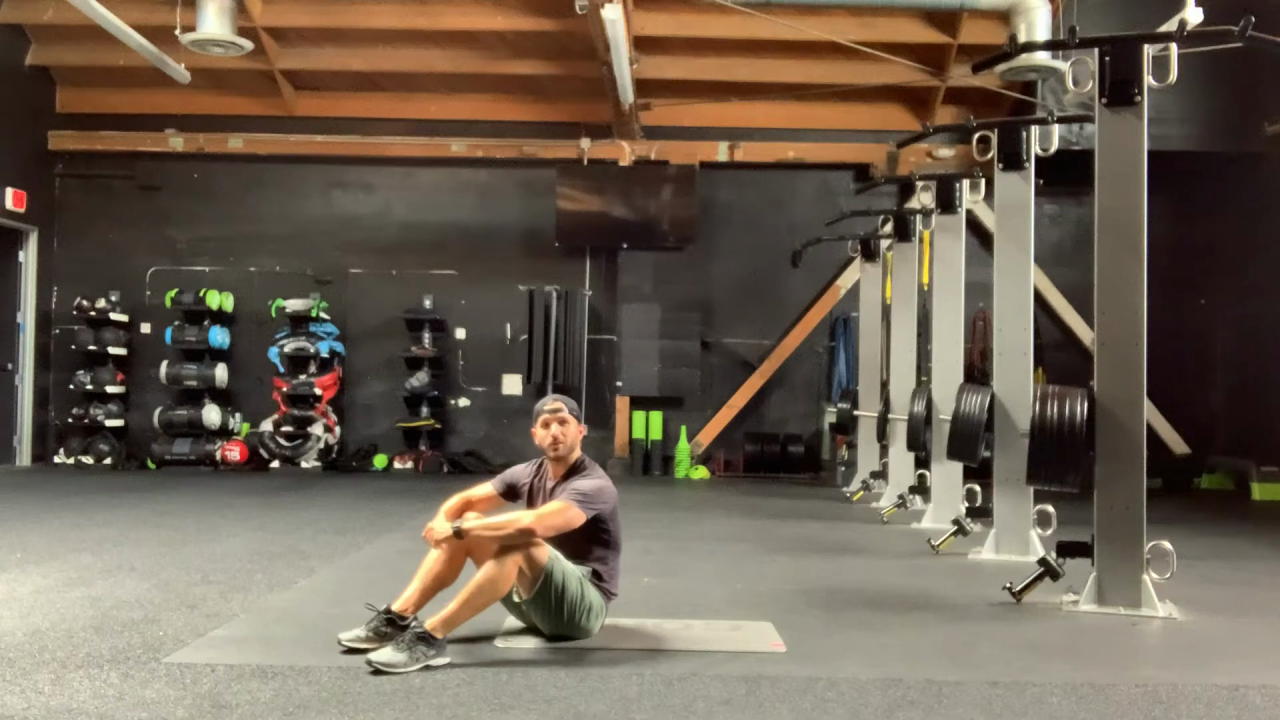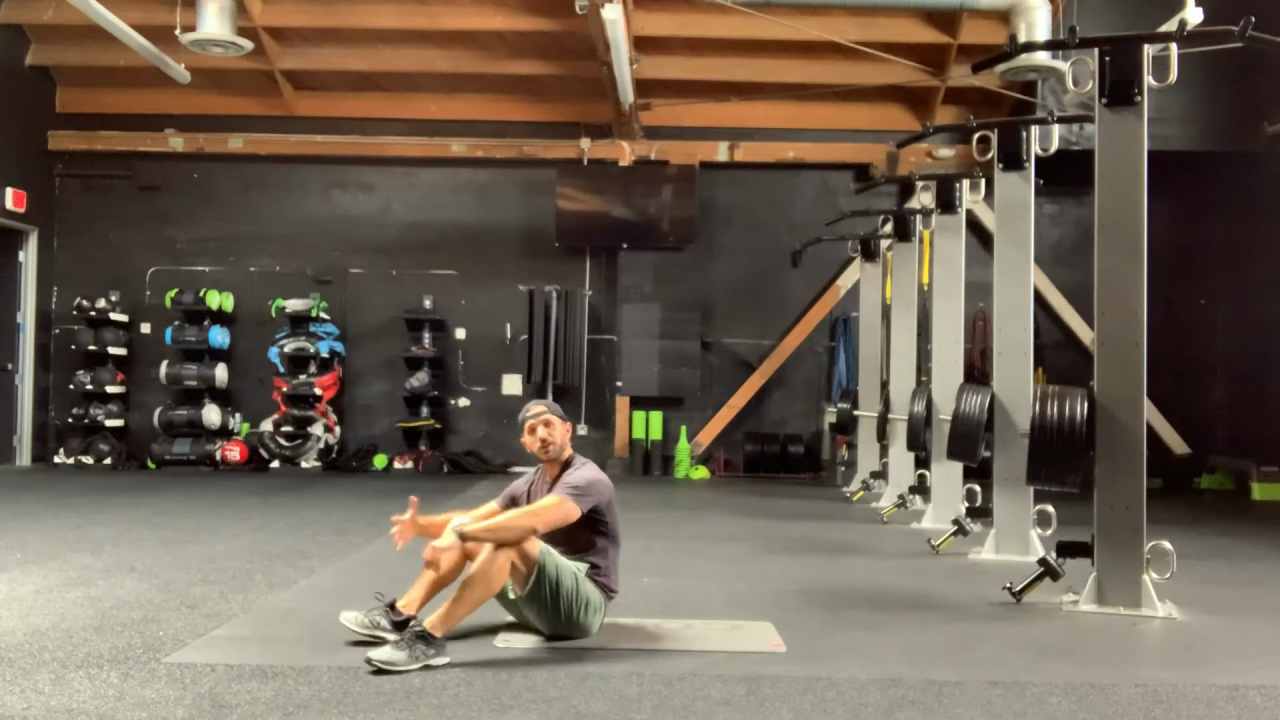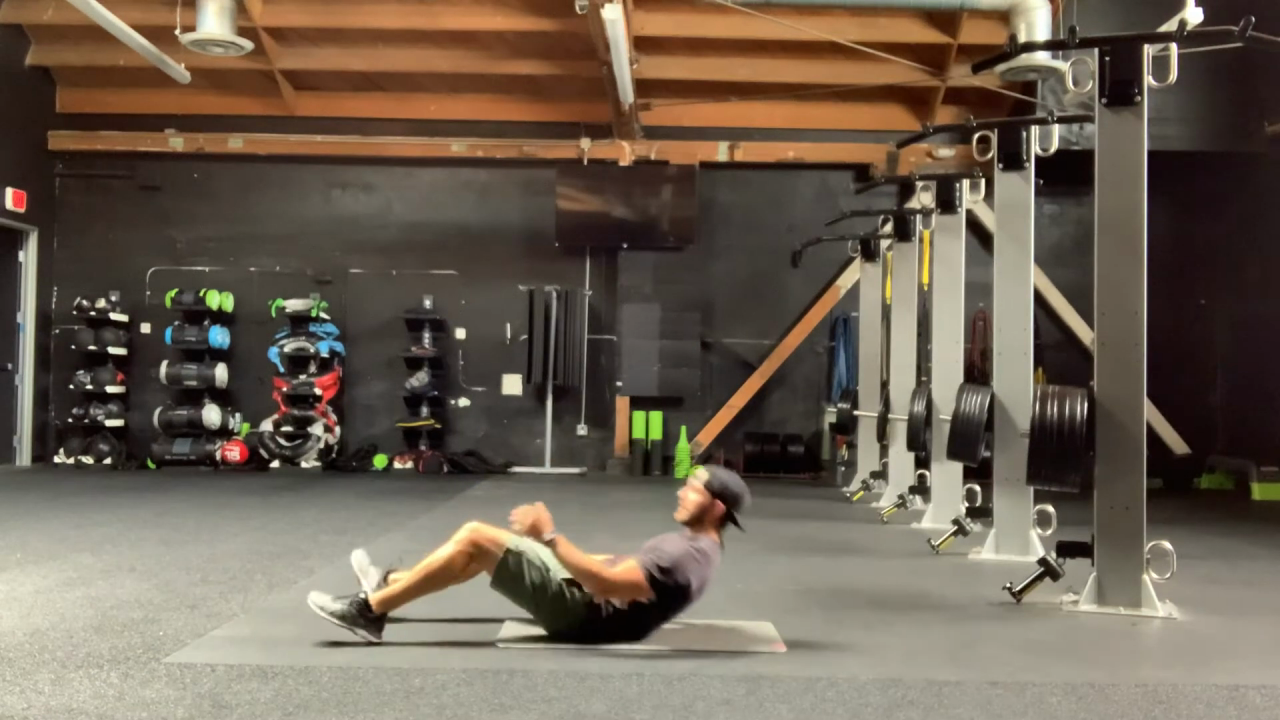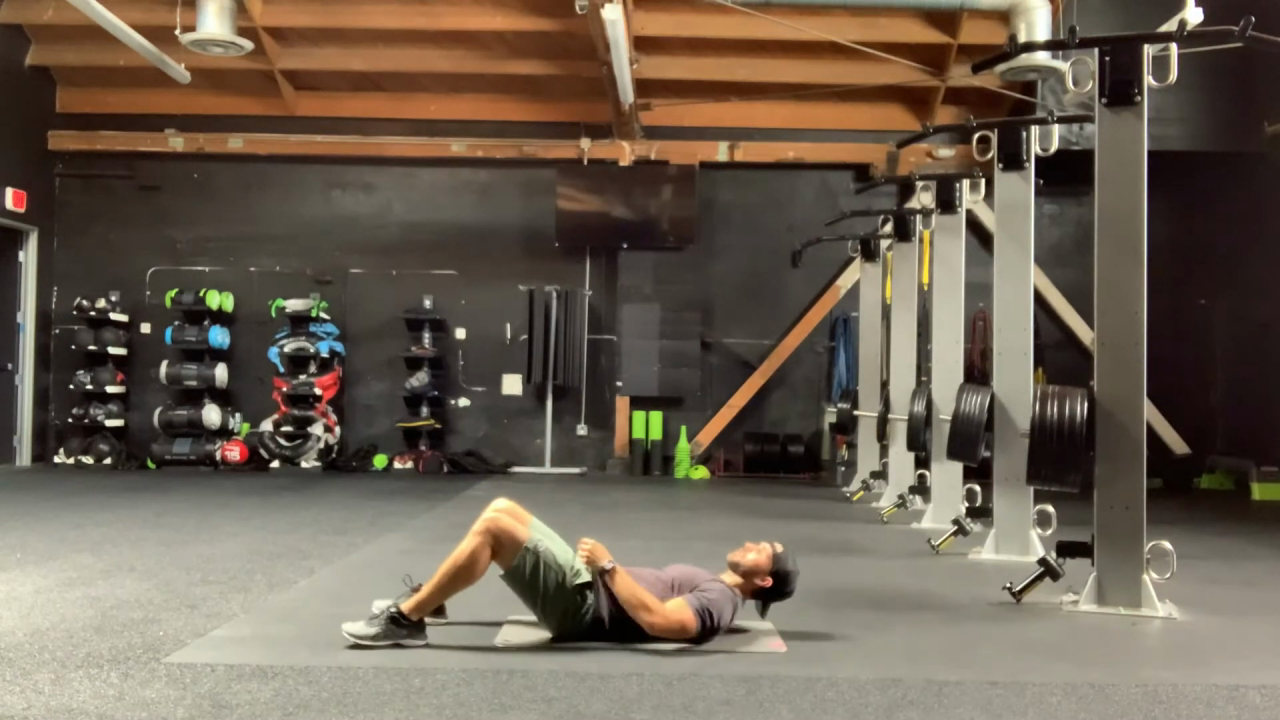
dt=1s
person 1, frame 1
left shoulder: (593, 486)
right shoulder: (529, 473)
left elbow: (531, 524)
right elbow: (465, 500)
left wrist: (457, 529)
right wrist: (441, 524)
left hip: (582, 605)
right hip: (534, 595)
left knee: (519, 544)
right knee: (466, 525)
left ankle: (431, 637)
right ankle: (397, 619)
person 1, frame 2
left shoulder: (587, 480)
right shoulder: (529, 484)
left elbow: (531, 521)
right elbow: (475, 518)
left wrist: (459, 534)
right wrist: (421, 524)
left hip: (582, 603)
right hip: (537, 598)
left knee: (510, 540)
right knee: (463, 528)
left ankle: (430, 636)
right ankle: (400, 615)
person 1, frame 3
left shoulder: (686, 556)
right shoulder: (696, 545)
left elbow: (606, 586)
left wrist: (550, 536)
right wrist: (555, 545)
left hip: (582, 611)
right hip: (580, 590)
left knee: (474, 538)
right knee: (487, 549)
left ankle: (369, 613)
right ankle: (387, 584)
person 1, frame 4
left shoulder: (719, 601)
right shoulder: (708, 581)
left elbow: (658, 620)
left wrist: (608, 566)
right wrist: (601, 563)
left hip: (580, 605)
right hip: (584, 580)
left knee: (490, 528)
right knee: (501, 508)
left ankle: (405, 620)
right ankle: (428, 600)
